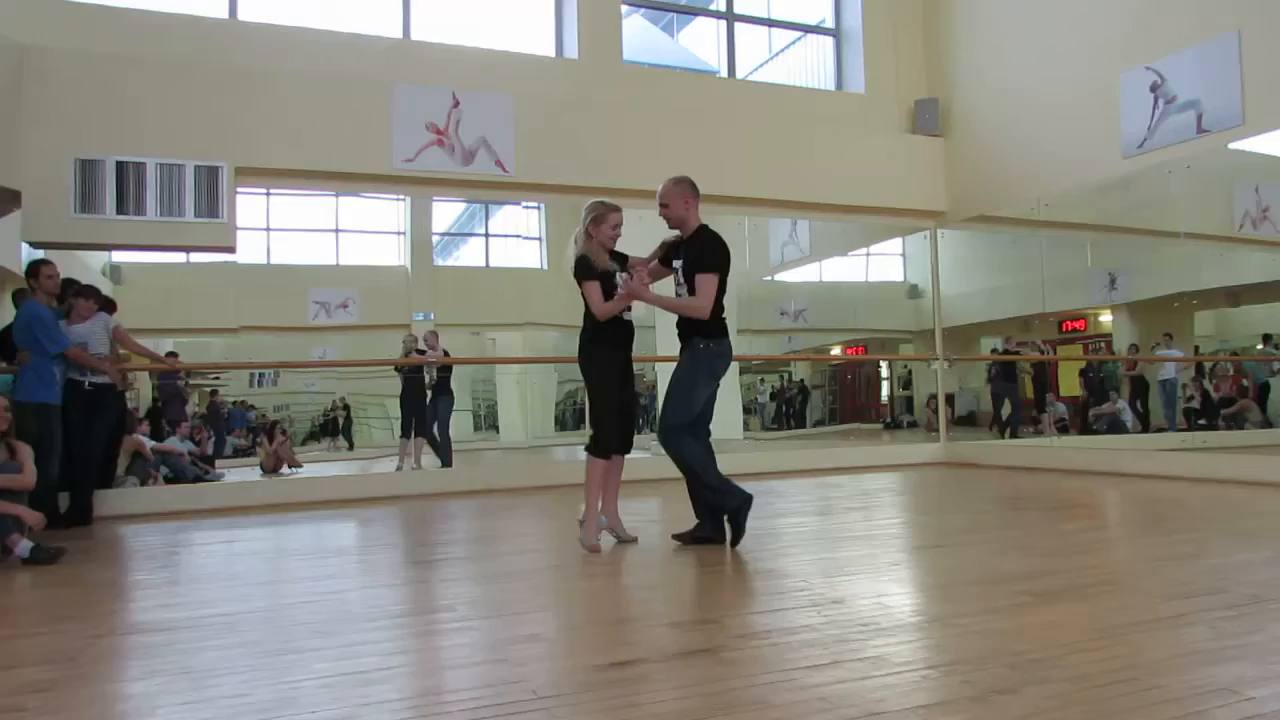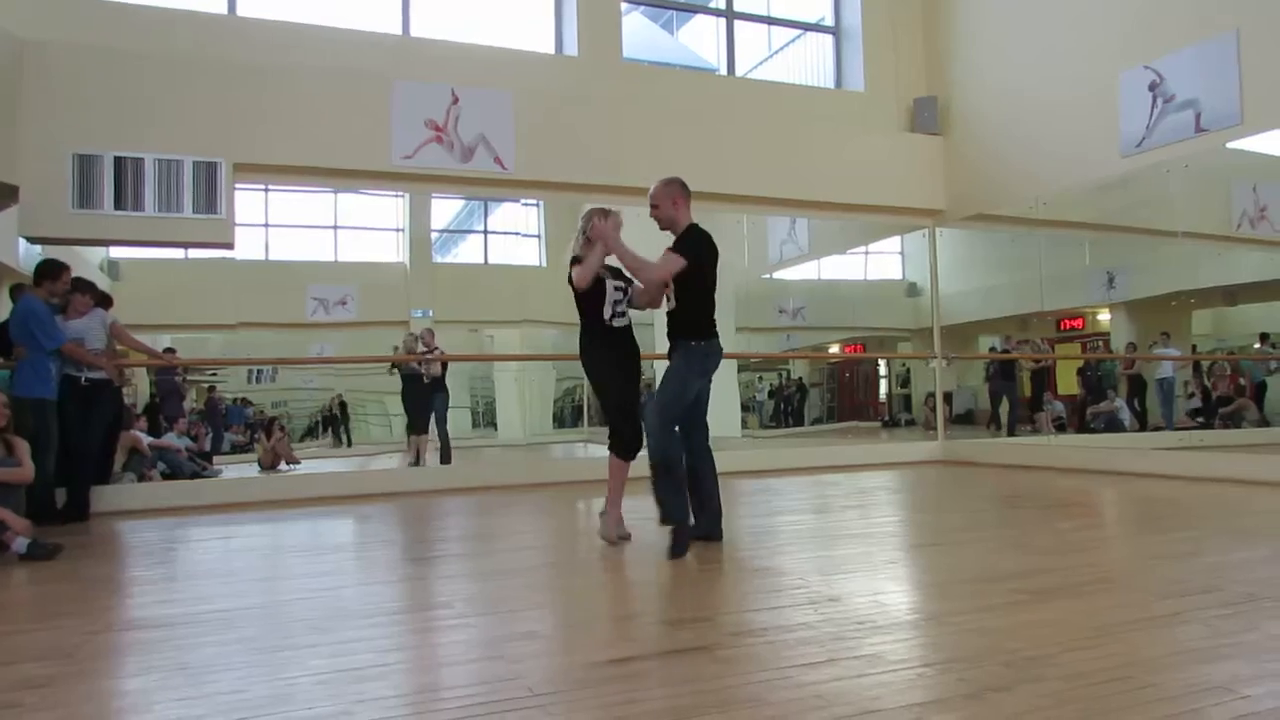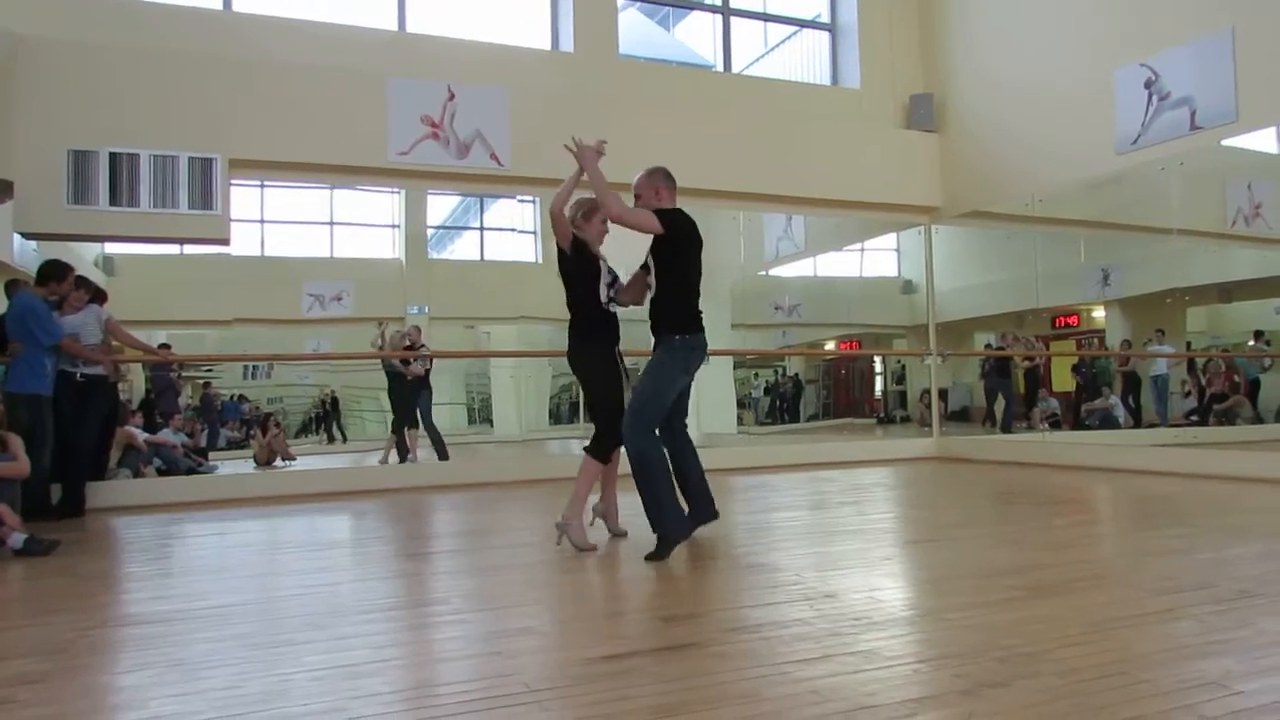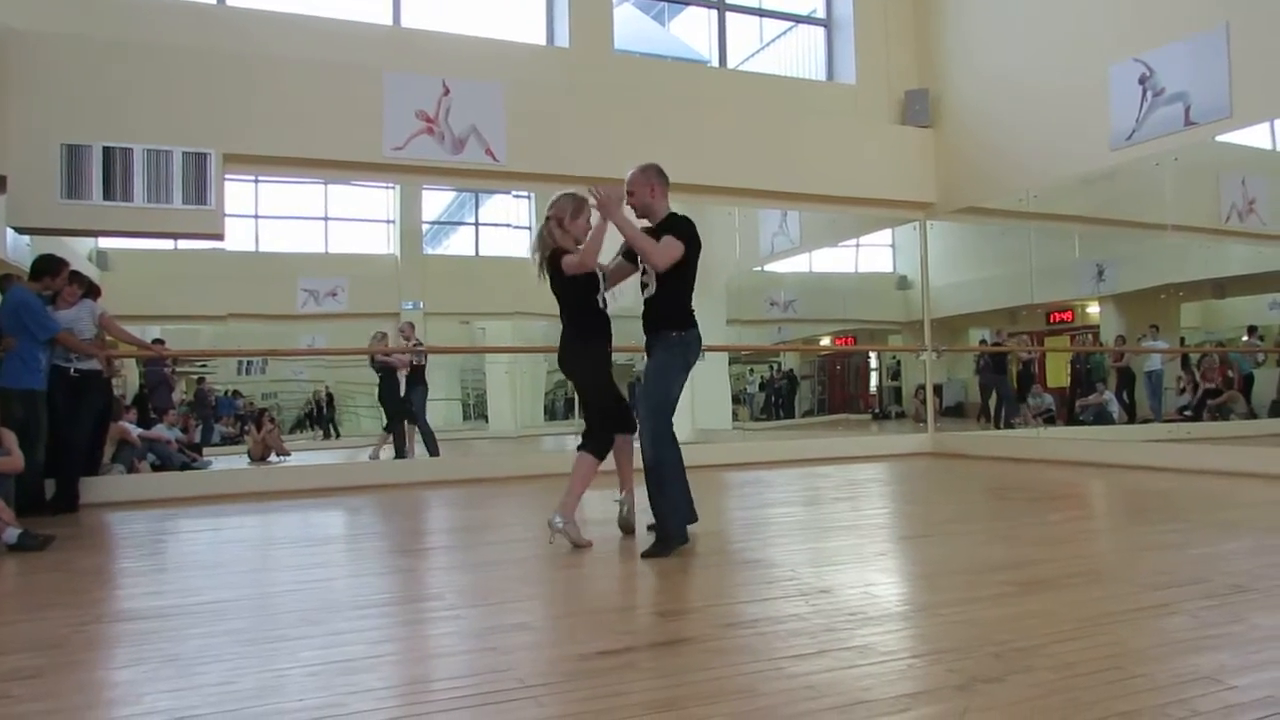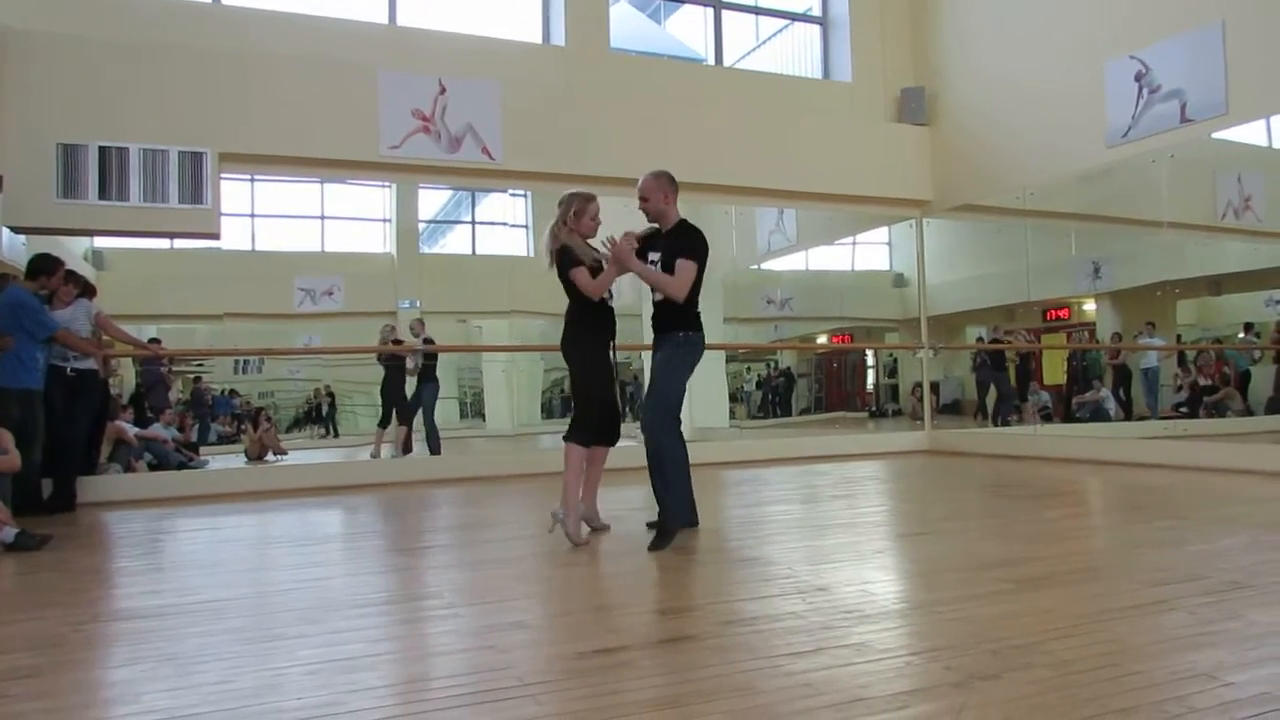
dt=0.4s
person 1, frame 1
left shoulder: (709, 245)
right shoulder: (679, 247)
left elbow: (702, 307)
right elbow: (643, 276)
left wrist: (648, 297)
left hip: (707, 348)
right hip: (696, 349)
left knee: (672, 430)
right knee: (692, 433)
left ankle: (732, 500)
right ankle: (709, 525)
person 1, frame 2
left shoulder: (696, 240)
right shoulder: (680, 247)
left elbow: (650, 274)
right elbow: (648, 292)
left wrist: (612, 242)
left hip: (696, 349)
right hip: (690, 350)
left knee: (659, 422)
right knee: (693, 434)
left ankle: (678, 518)
right ankle: (708, 522)
person 1, frame 3
left shoulder: (678, 223)
right shoulder: (664, 241)
left elbow: (616, 214)
right elbow: (632, 294)
left wrist: (590, 166)
left hip: (680, 343)
right hip: (676, 343)
left knee: (637, 426)
right knee: (671, 426)
left ankle: (670, 526)
right ankle: (699, 506)
person 1, frame 4
left shoulder: (682, 228)
right shoulder: (643, 237)
left elbow: (659, 261)
right elbow: (608, 279)
left wrist: (618, 219)
left hip: (677, 339)
right hip: (658, 339)
left knee: (654, 428)
right knee: (657, 427)
left ankle: (672, 527)
right ankle: (679, 510)
person 1, frame 5
left shoulder: (690, 238)
right shoulder: (653, 239)
left elbow: (679, 291)
right elbow: (616, 261)
left wrist: (633, 263)
left hip: (683, 339)
right hip: (665, 339)
left knee: (655, 418)
right knee: (666, 422)
left ankle: (672, 511)
right ankle: (682, 510)
person 2, frame 1
left shoulder: (614, 258)
right shoulder: (586, 262)
right elbow: (601, 310)
right wrist: (632, 294)
left hip: (619, 352)
right hip: (598, 353)
left knee: (623, 432)
right knee: (605, 431)
left ankle: (610, 514)
right ankle: (591, 516)
person 2, frame 2
left shoulder: (617, 273)
right shoulder: (581, 265)
left elbow: (648, 301)
right elbow: (580, 281)
right wrist: (603, 238)
left hip: (627, 355)
right hip: (600, 358)
left knee: (628, 434)
right knee: (628, 433)
left ankle: (615, 511)
right ankle: (611, 511)
person 2, frame 3
left shoulder: (598, 262)
right shoulder: (572, 251)
left elbow: (629, 298)
right elbow: (556, 210)
right wrist: (582, 169)
left hip: (606, 350)
right hip: (588, 351)
left knee: (614, 428)
right knee: (608, 431)
left ankle: (606, 504)
right ankle: (572, 517)
person 2, frame 4
left shoulder: (573, 257)
right shoulder: (559, 257)
left elbow: (600, 279)
right elbow: (587, 261)
right wrist: (606, 218)
left hip: (590, 352)
right hip: (582, 353)
left knee: (620, 416)
right knee: (600, 429)
left ankle: (627, 499)
right ankle: (564, 515)
person 2, frame 5
left shoulder: (586, 250)
right shoulder: (567, 252)
left elbow: (609, 268)
right elbow: (593, 290)
right wrist: (619, 261)
left hip: (597, 343)
right hip: (582, 343)
left knee: (608, 420)
right knee: (586, 418)
left ankle: (588, 504)
right ankle: (569, 507)
person 3, frame 1
left shoulder: (44, 310)
right shoulder: (37, 313)
left elbow: (61, 350)
right elbow: (71, 353)
left wrist: (101, 364)
right wrist: (106, 369)
left hip: (39, 395)
right hip: (38, 397)
left knee: (39, 459)
right knee: (46, 459)
left ankle: (42, 515)
right ankle: (44, 517)
person 3, frame 2
left shoulder: (38, 305)
right shoulder: (34, 308)
left elbow: (56, 346)
right elbow: (67, 349)
left wrist: (96, 358)
right wrist: (102, 363)
left hip: (35, 390)
right hip: (35, 392)
left knee: (38, 454)
right knee: (42, 454)
left ankle: (40, 511)
right ankle: (41, 513)
person 3, frame 3
left shoulder: (29, 300)
right shoulder: (32, 305)
left elbow: (53, 342)
right elbow: (66, 344)
right wrist: (101, 358)
left hip: (28, 386)
right hip: (30, 388)
left knee: (31, 450)
right knee: (37, 450)
left ankle: (33, 507)
right ankle: (35, 508)
person 3, frame 4
right shoulder: (26, 301)
left elbow: (48, 336)
right elbow: (62, 338)
right wrist: (96, 353)
right hip: (24, 383)
left knee: (22, 445)
right knee: (30, 445)
left ankle: (26, 502)
right ankle: (28, 504)
person 3, frame 5
right shoulder: (23, 300)
left elbow: (47, 334)
right elbow: (61, 336)
right wrist: (96, 352)
right knee: (27, 445)
left ankle: (23, 503)
right ankle: (26, 504)
person 4, frame 1
left shoulder: (103, 320)
right shoulder: (59, 327)
left elbow: (130, 343)
left wrist: (162, 359)
left hip: (106, 392)
right hip: (75, 392)
left knee: (94, 448)
right knee: (77, 448)
left ankle: (79, 509)
right ankle: (80, 508)
person 4, frame 2
left shoulder: (99, 316)
right shoulder: (56, 323)
left elbow: (127, 339)
left wrist: (158, 355)
left hip: (103, 388)
right hip: (72, 387)
left knee: (90, 444)
right knee: (73, 443)
left ankle: (76, 504)
right ankle: (77, 504)
person 4, frame 3
left shoulder: (95, 312)
left elbow: (121, 335)
left wrist: (154, 351)
left hip: (98, 383)
right hip: (66, 383)
left knee: (86, 440)
right knee: (68, 439)
left ankle: (71, 500)
right ankle: (72, 499)
person 4, frame 4
left shoulder: (89, 307)
left elbow: (116, 331)
left wrist: (148, 346)
left hip: (91, 379)
right hip: (60, 378)
left knee: (79, 436)
right knee: (61, 435)
left ankle: (65, 495)
right ankle: (66, 495)
person 4, frame 5
left shoulder: (85, 307)
left elbow: (112, 330)
left wrist: (145, 345)
left hip: (87, 378)
right hip: (57, 378)
left knee: (76, 435)
right knee: (58, 434)
left ankle: (62, 494)
right ankle: (63, 494)
